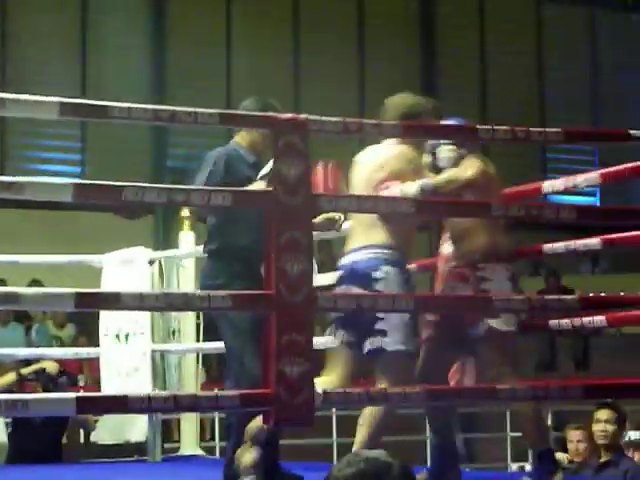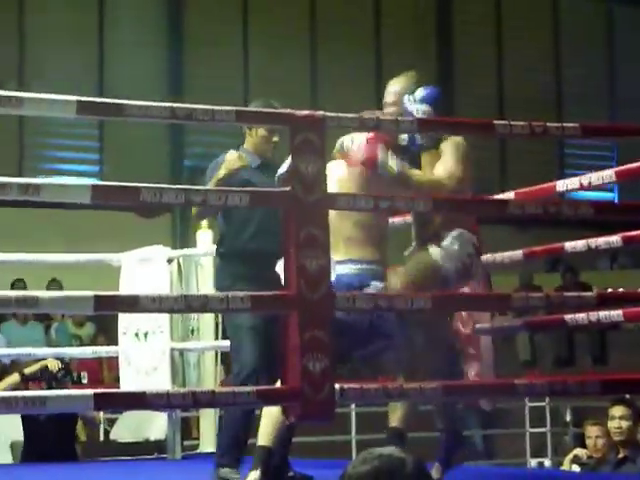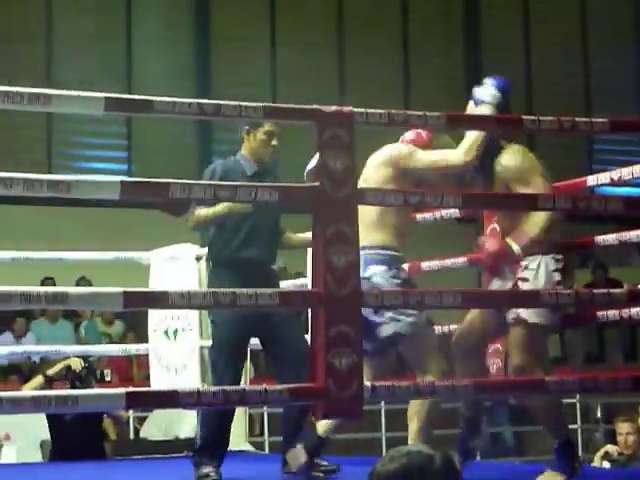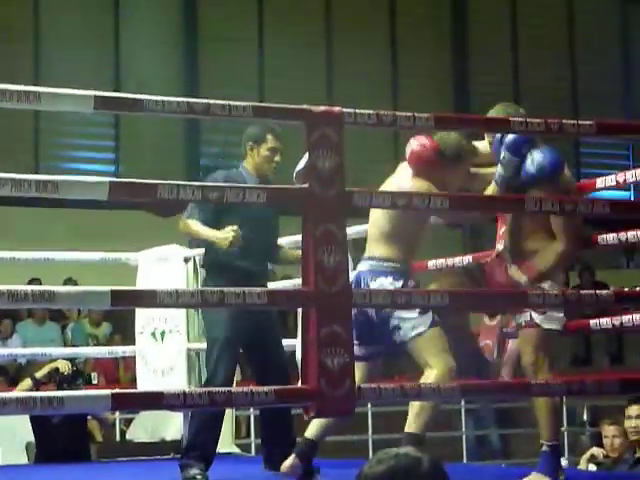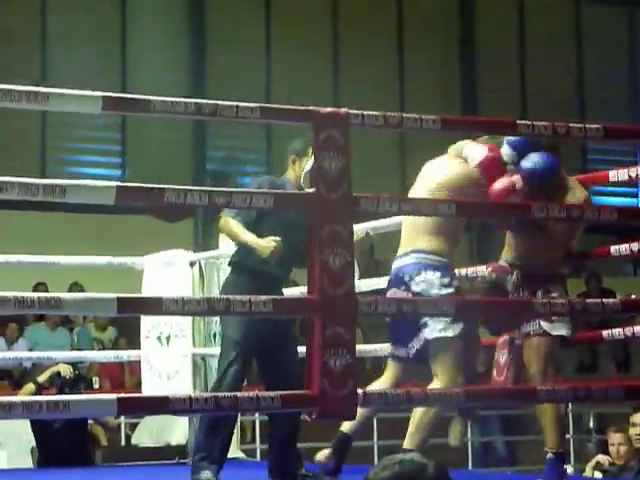
dt=0.4s
person 1, frame 1
left shoulder: (365, 158)
right shoulder: (403, 155)
left hip: (354, 265)
right hip: (383, 266)
left knee: (337, 377)
right knee: (395, 375)
person 1, frame 2
left shoulder: (328, 169)
right shoulder: (373, 169)
right elbow: (443, 183)
right wrist: (453, 145)
right hip: (365, 281)
right knee: (401, 361)
right ankle: (395, 446)
person 1, frame 3
left shoulder: (387, 163)
right shoulder: (396, 154)
right elbow: (463, 160)
right wrist: (482, 119)
left hip: (360, 268)
right hip: (377, 267)
left knee: (371, 377)
right knee: (431, 366)
left ankle: (315, 440)
person 1, frame 4
left shoulder: (410, 169)
right shoulder: (416, 186)
left hip: (371, 278)
right hip: (387, 280)
left knee: (357, 380)
right knee: (441, 367)
left ankle: (299, 455)
right ankle: (409, 448)
person 1, frame 5
left shoulder: (435, 164)
right shoulder: (466, 173)
left hip: (402, 272)
right hip: (429, 273)
left knee: (394, 374)
right knee: (448, 379)
left ankle: (337, 450)
person 2, frame 1
left shoulder: (473, 165)
right shoulder: (440, 177)
left elbow: (469, 173)
left wrist: (419, 188)
left hip: (487, 278)
right hip: (456, 279)
left knee: (501, 377)
right knee: (430, 370)
person 2, frame 2
left shoulder: (451, 144)
right shoulder: (409, 145)
left elbow: (445, 184)
left hip: (455, 241)
right hip: (426, 248)
left knee: (403, 291)
right knee: (430, 342)
left ankle: (459, 363)
right ankle: (451, 438)
person 2, frame 3
left shoulder: (511, 162)
right shoulder: (500, 159)
left elbow: (550, 208)
left wrist: (513, 247)
left hip: (536, 265)
right hip: (515, 268)
left knee: (523, 365)
right knee: (465, 340)
left ankle: (566, 456)
right ankle: (467, 438)
person 2, frame 4
left shoulder: (550, 176)
right shoulder: (516, 164)
left elbow: (568, 242)
left wrist: (525, 276)
left hip: (538, 272)
right hip: (507, 262)
left knee: (535, 363)
person 2, frame 5
left shoulder: (574, 196)
right shoulder: (520, 180)
left elbow: (548, 248)
left hip: (544, 287)
right hip: (507, 276)
left knee: (540, 372)
person 3, frame 1
left shoulder: (258, 166)
right shoulder: (222, 158)
left wrist: (316, 224)
right wrist: (245, 194)
left hip: (248, 276)
right hip: (226, 276)
left knee: (266, 368)
right knee: (246, 371)
person 3, frame 2
left shoulder: (277, 173)
right shoulder: (227, 164)
left elbow: (286, 227)
right elbow: (200, 213)
right wrist: (222, 176)
left hip: (268, 278)
right hip: (236, 277)
left knee: (279, 371)
right knee: (248, 366)
person 3, frame 3
left shoulder: (272, 178)
right shoulder: (221, 170)
right elbow: (194, 219)
left wrist: (316, 240)
right wrist: (225, 207)
left hip: (265, 282)
right hip: (229, 281)
left knee: (297, 364)
right knee: (225, 375)
person 3, frame 4
right shoulder: (223, 180)
right elbow: (188, 222)
right wrist: (216, 237)
left hip: (256, 290)
right hip: (223, 287)
left knee: (277, 373)
right knee: (220, 375)
person 3, frame 5
right shoulder: (267, 186)
left elbow: (302, 257)
right elbow: (227, 220)
right wrist: (256, 242)
left hip: (273, 295)
right hip: (243, 289)
left knee: (288, 380)
right knee: (231, 376)
